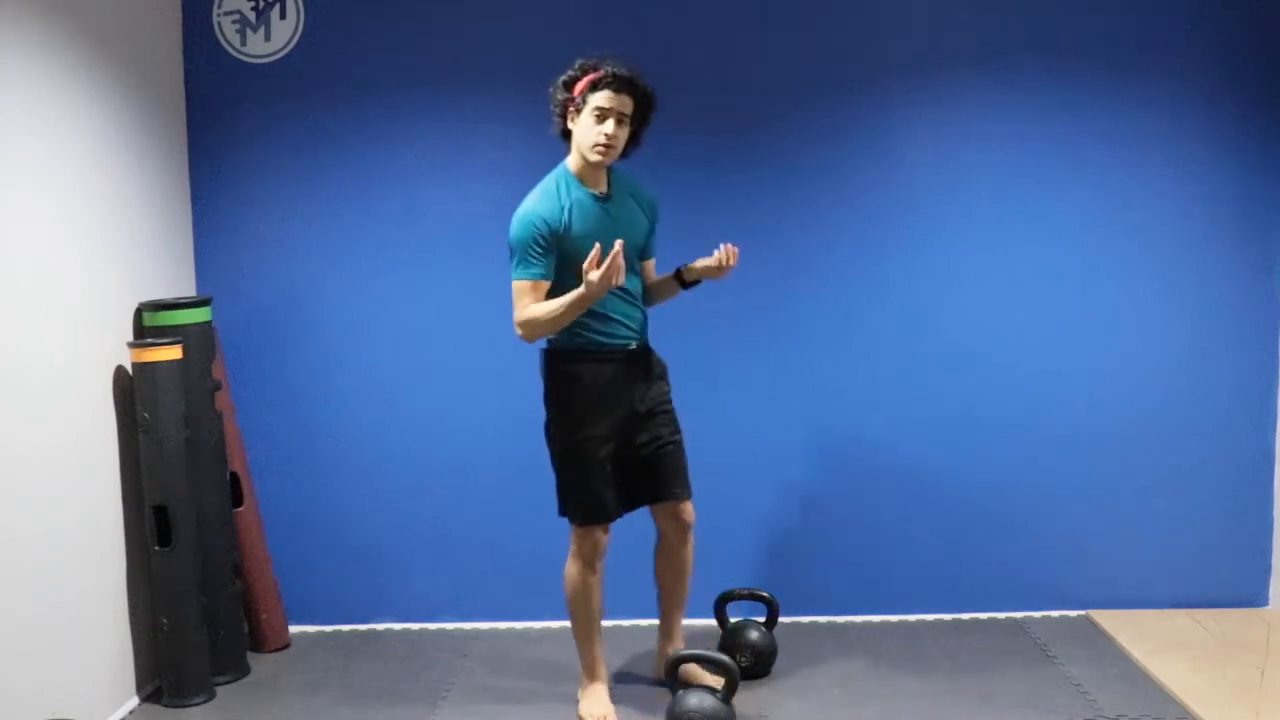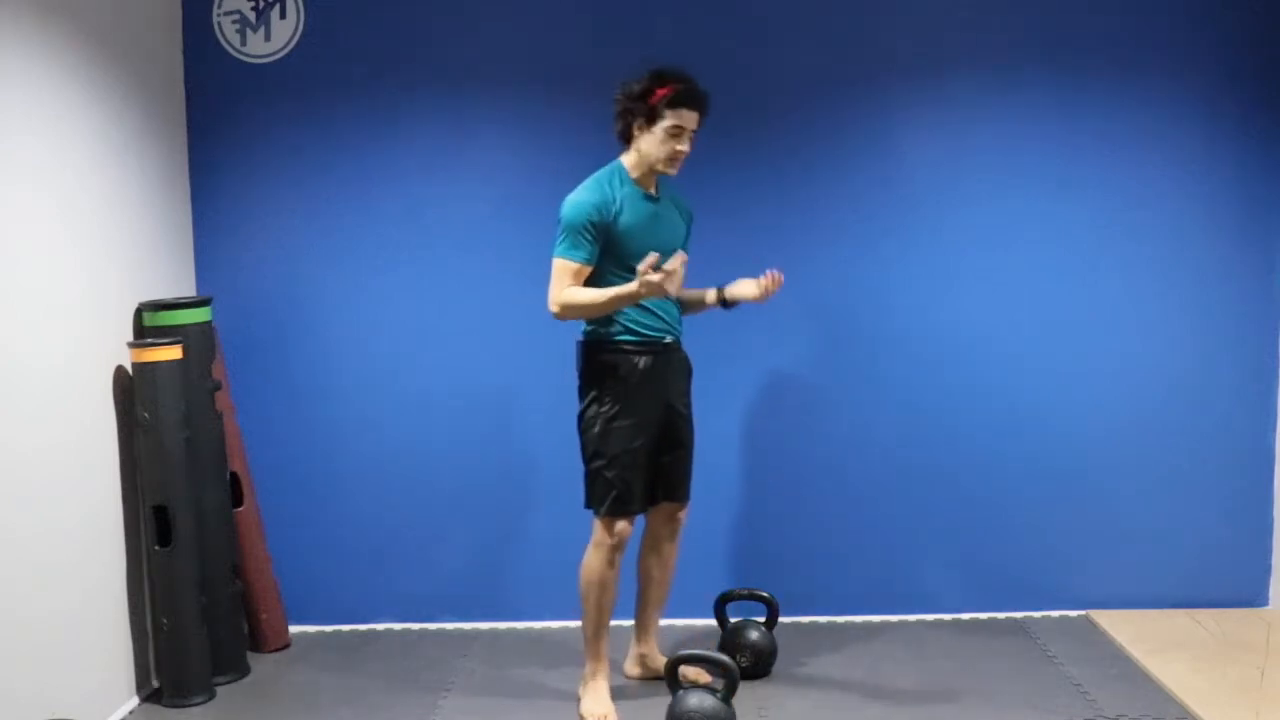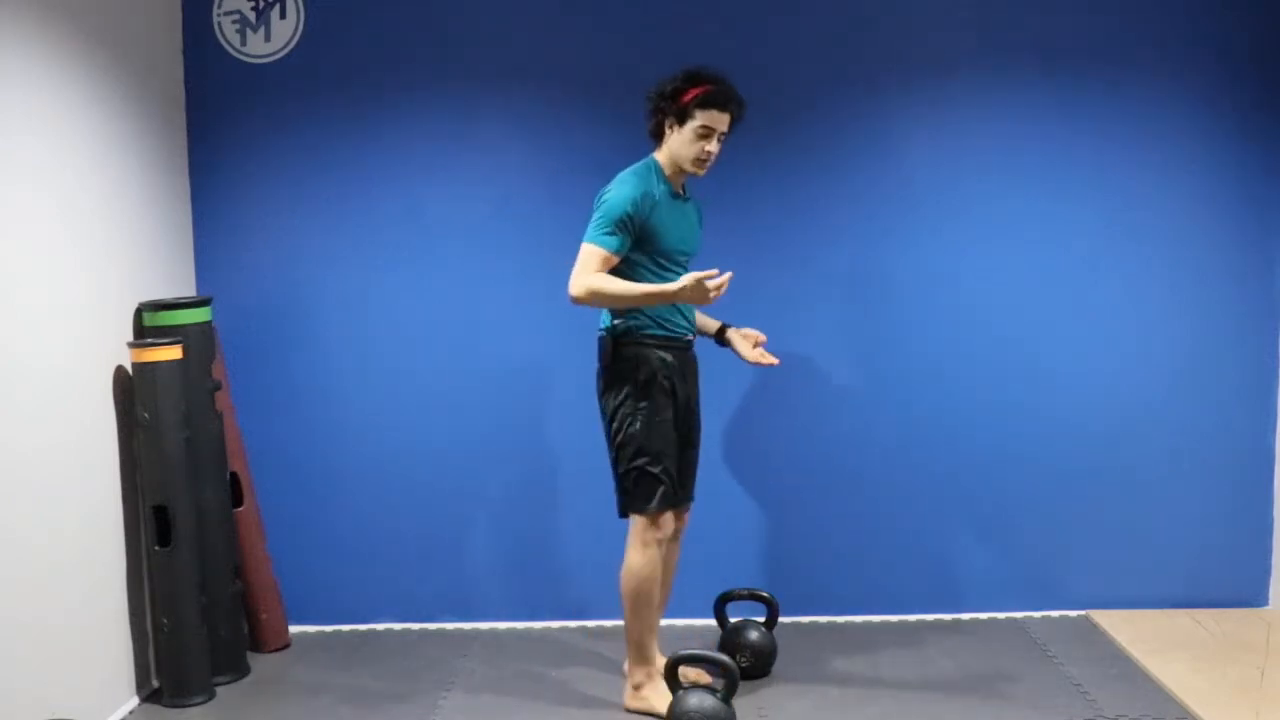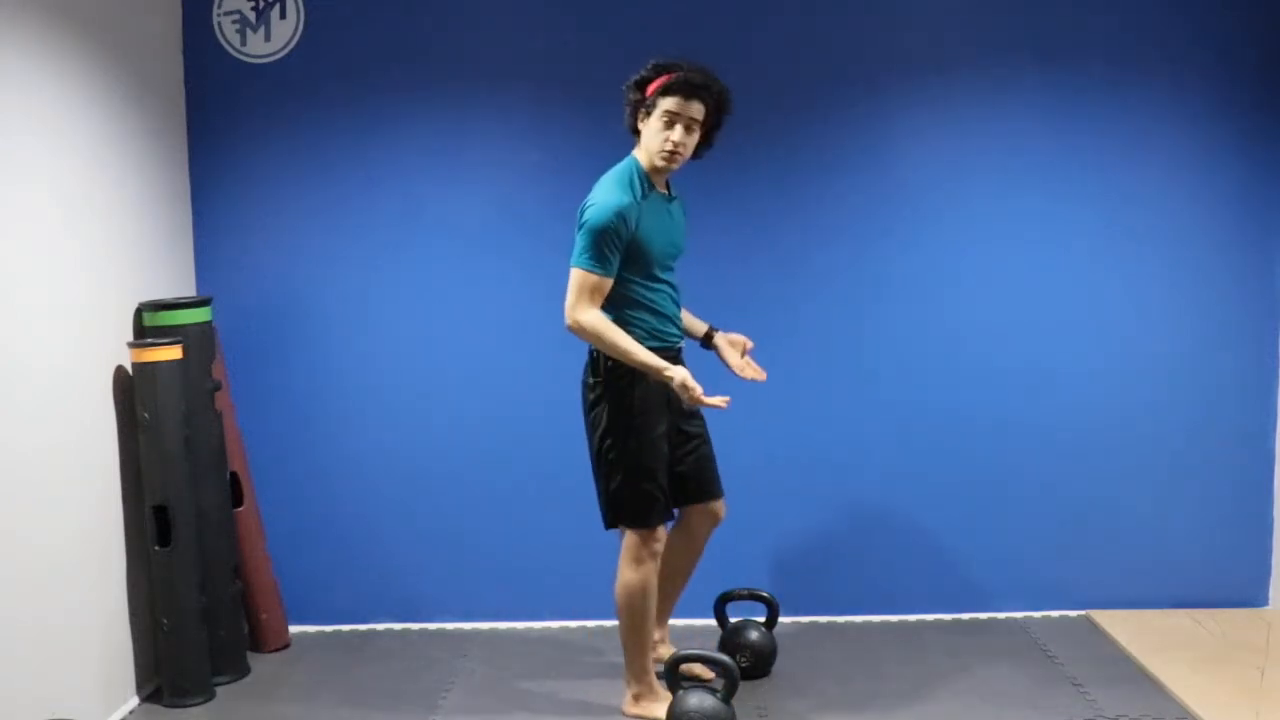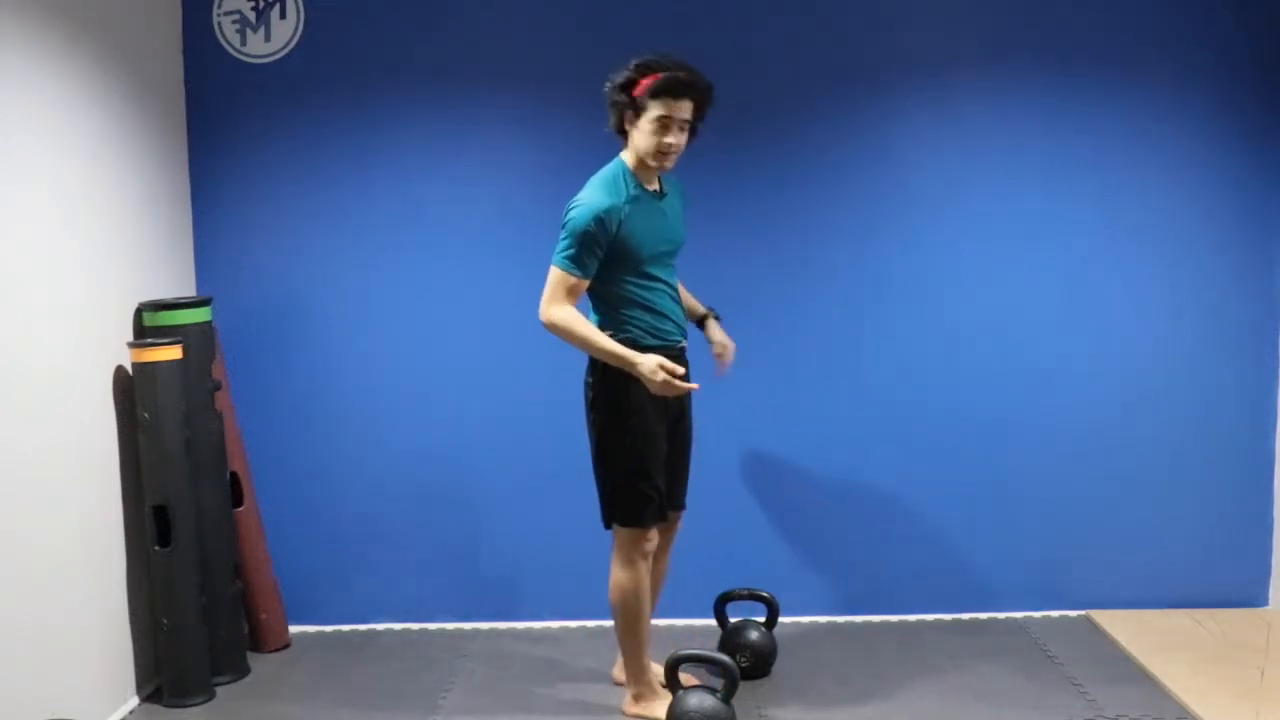
dt=0.7s
person 1, frame 1
left shoulder: (640, 199)
right shoulder: (540, 212)
right elbow: (526, 322)
left wrist: (692, 274)
right wrist: (588, 292)
left hip: (643, 372)
right hip: (581, 380)
left knee: (678, 516)
right knee: (590, 539)
left ankle: (671, 649)
person 1, frame 2
left shoulder: (677, 207)
right shoulder: (591, 201)
right elbow: (561, 301)
left wrist: (728, 293)
right wrist: (636, 289)
left hip: (669, 366)
right hip: (615, 371)
left knee: (669, 516)
right knee: (613, 528)
left ankle: (645, 651)
person 1, frame 3
left shoulder: (688, 203)
right shoulder: (627, 194)
right elbow: (583, 285)
left wrist: (723, 330)
right wrist: (673, 291)
left hip: (677, 363)
right hip: (634, 366)
left knee: (675, 518)
right knee: (651, 523)
left ankle: (648, 653)
person 1, frame 4
left shoulder: (669, 196)
right shoulder: (612, 203)
right elbow: (580, 313)
left wrist: (709, 336)
right wrist: (664, 370)
left hip: (666, 374)
right hip: (627, 381)
left knee: (706, 509)
right knee: (645, 535)
left ankle: (654, 636)
person 1, frame 5
left shoulder: (669, 191)
right shoulder: (599, 206)
right elbow: (553, 309)
left wrist: (703, 318)
right wrist: (633, 362)
left hip: (669, 375)
right hip: (626, 381)
left knee: (665, 526)
right knee: (636, 536)
left ankle: (635, 660)
